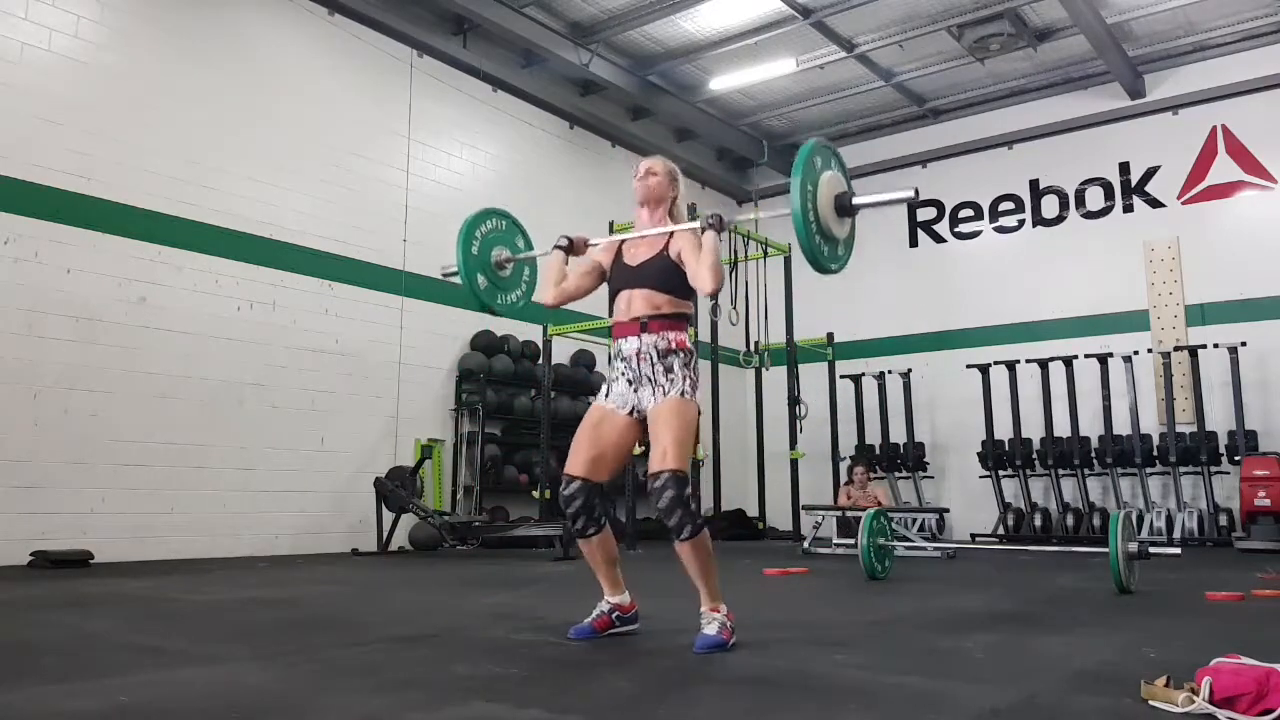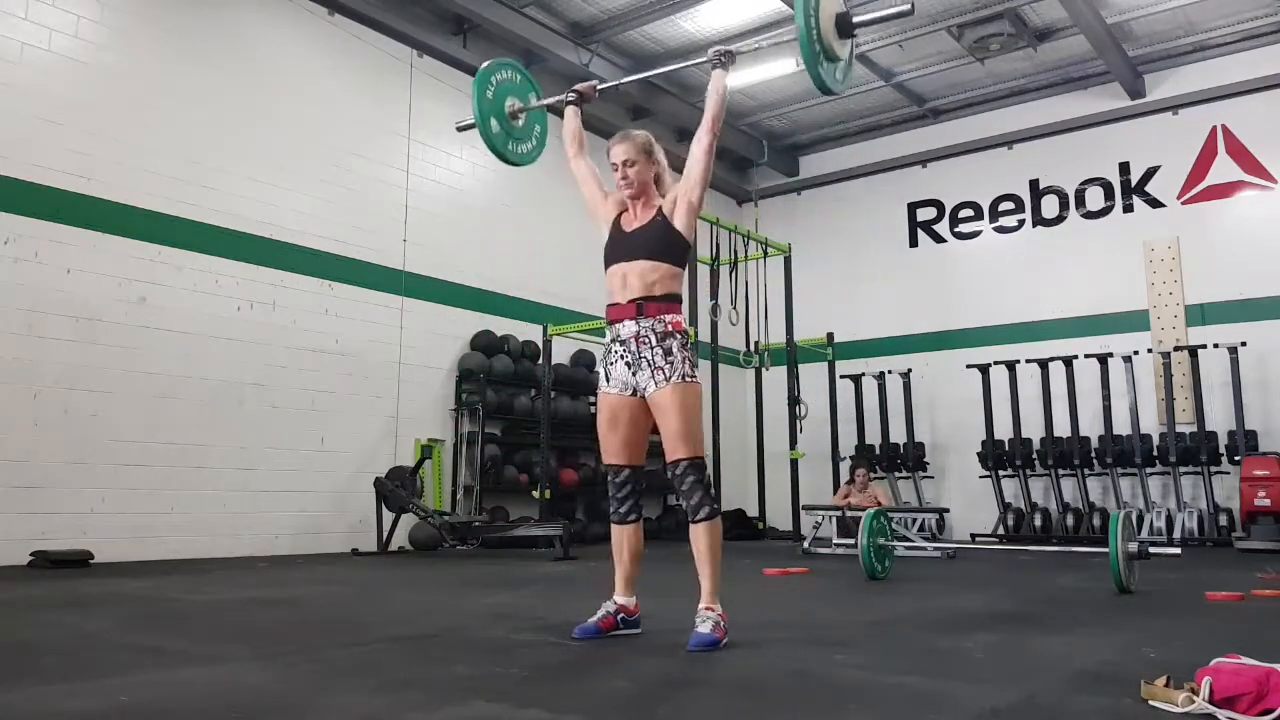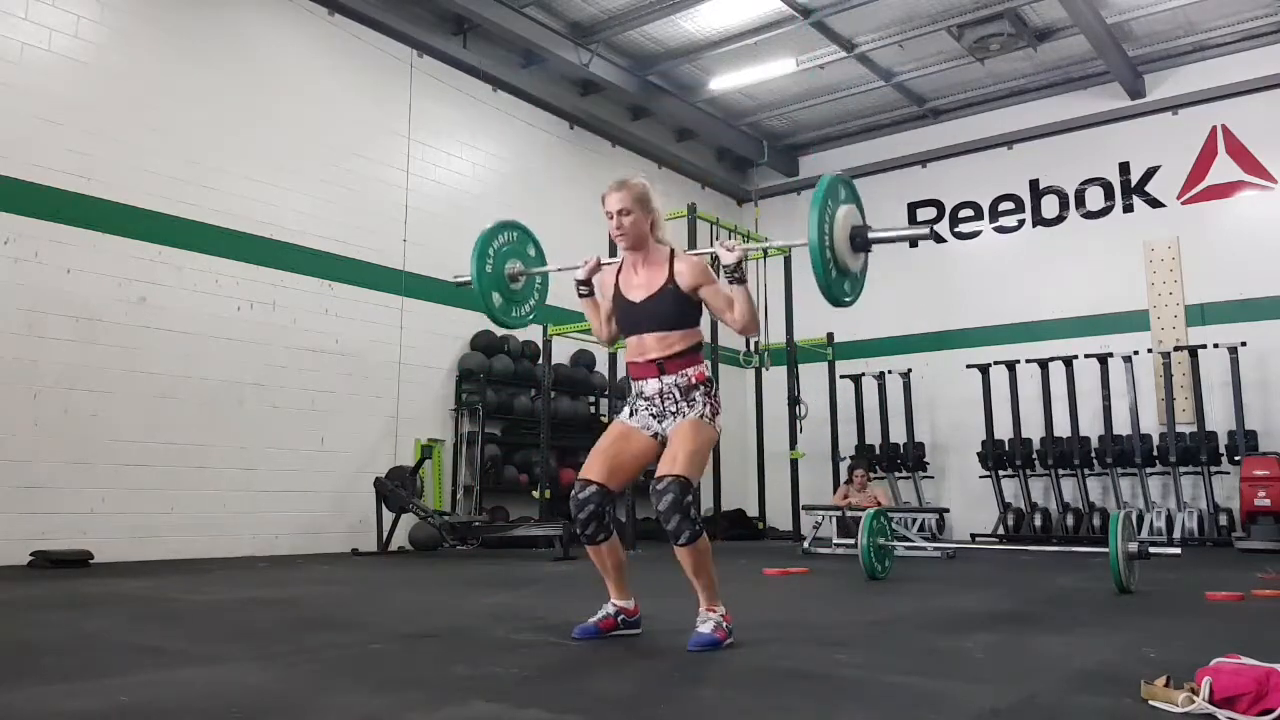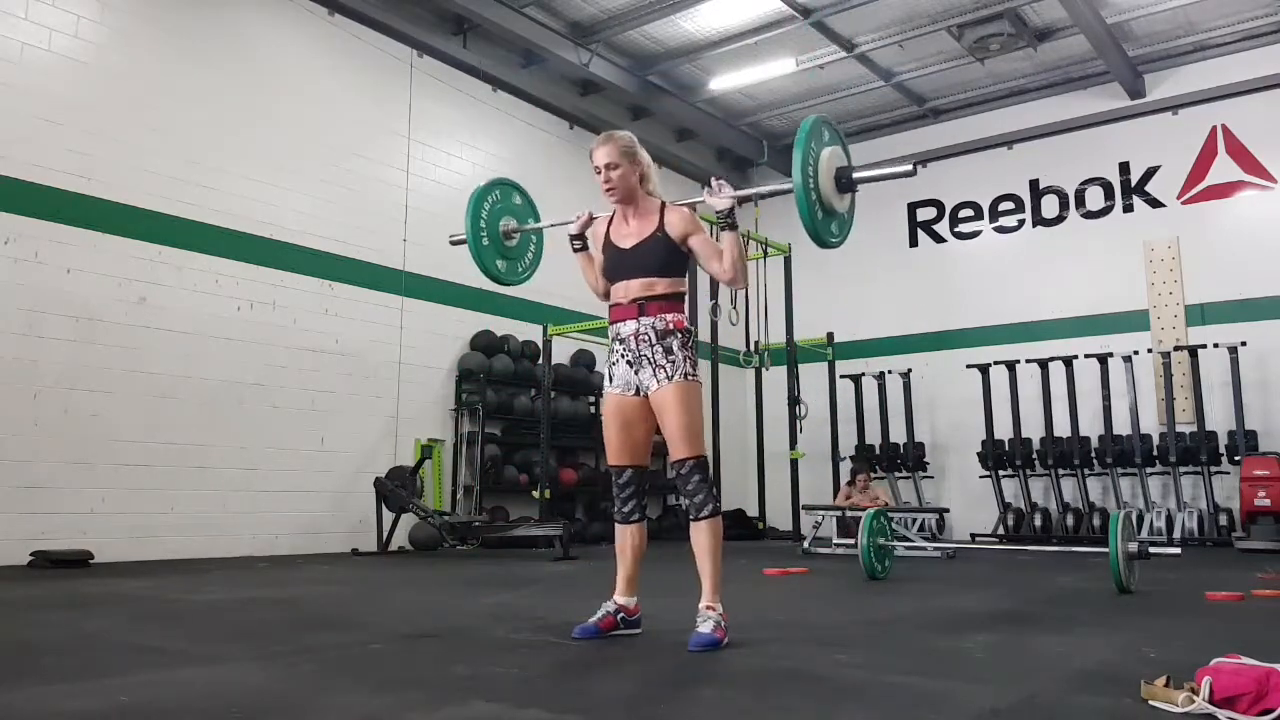
dt=0.5s
person 1, frame 1
left shoulder: (682, 240)
right shoulder: (611, 249)
left elbow: (708, 286)
right elbow: (554, 295)
left wrist: (711, 233)
right wrist: (563, 249)
left hip: (668, 366)
right hip: (622, 370)
left knee: (668, 491)
right knee: (575, 490)
left ankle: (716, 612)
right ankle: (618, 602)
person 1, frame 2
left shoulder: (679, 204)
right shoulder: (612, 212)
left elbow: (710, 129)
right elbow: (575, 155)
left wrist: (718, 73)
right wrist: (575, 104)
left hip: (666, 344)
right hip: (618, 349)
left knee: (687, 475)
right knee: (620, 482)
left ankle: (711, 609)
right ankle: (624, 603)
person 1, frame 3
left shoulder: (687, 267)
right shoulder: (612, 277)
left elbow: (746, 325)
right elbow: (604, 335)
left wrist: (735, 269)
right wrist: (584, 286)
left hip: (688, 397)
right hip: (641, 401)
left knee: (670, 497)
right knee: (586, 498)
left ankle: (713, 610)
right ankle: (622, 605)
person 1, frame 4
left shoulder: (676, 218)
right shoulder: (605, 229)
left elbow: (732, 275)
left wrist: (726, 217)
right wrist: (578, 241)
left hip: (667, 345)
right hip: (621, 351)
left knee: (691, 474)
right knee: (625, 483)
left ankle: (711, 609)
right ankle: (624, 603)
